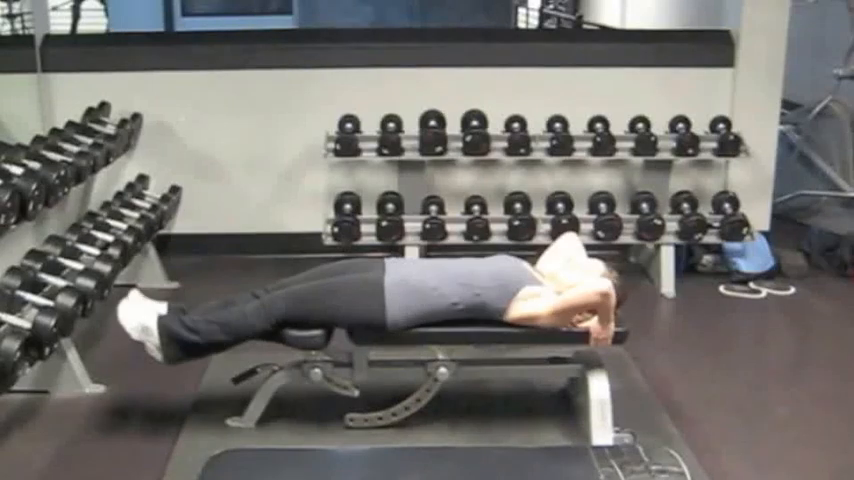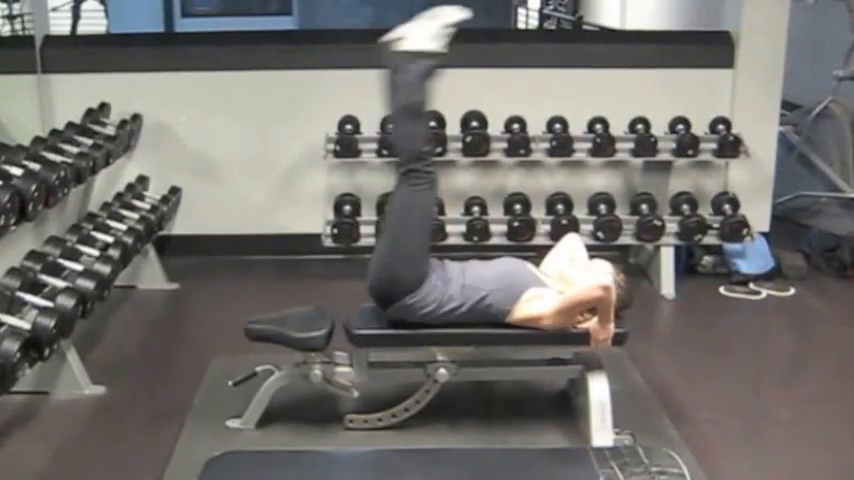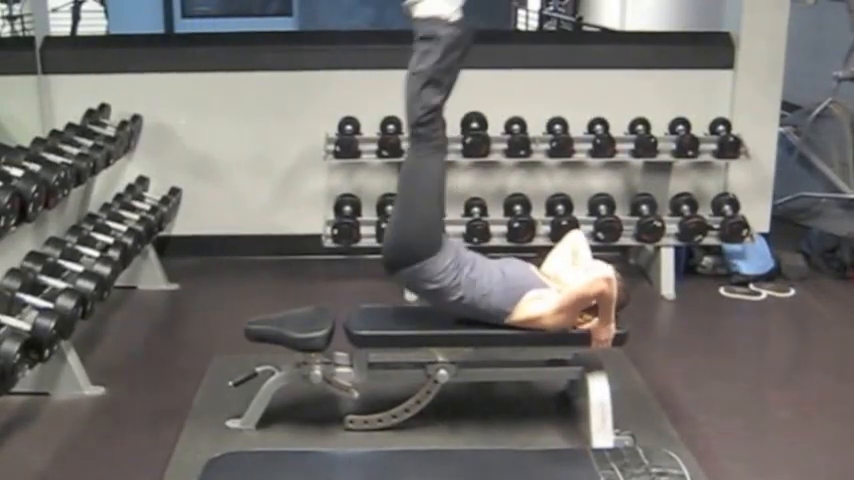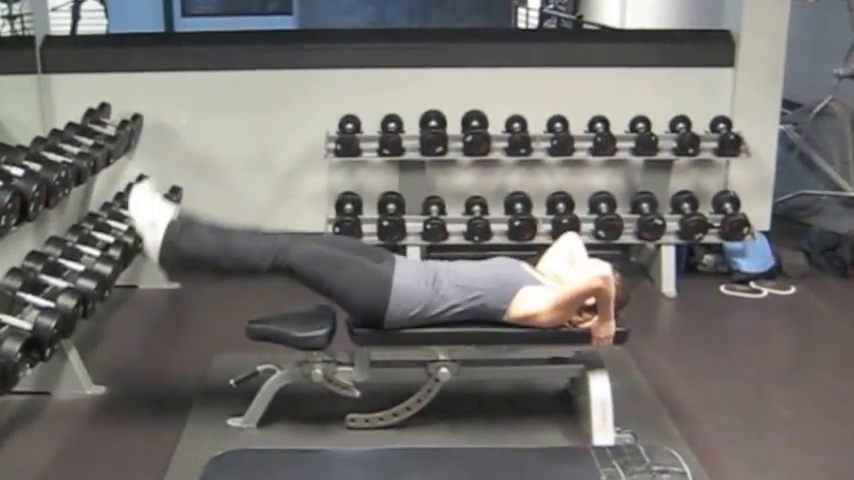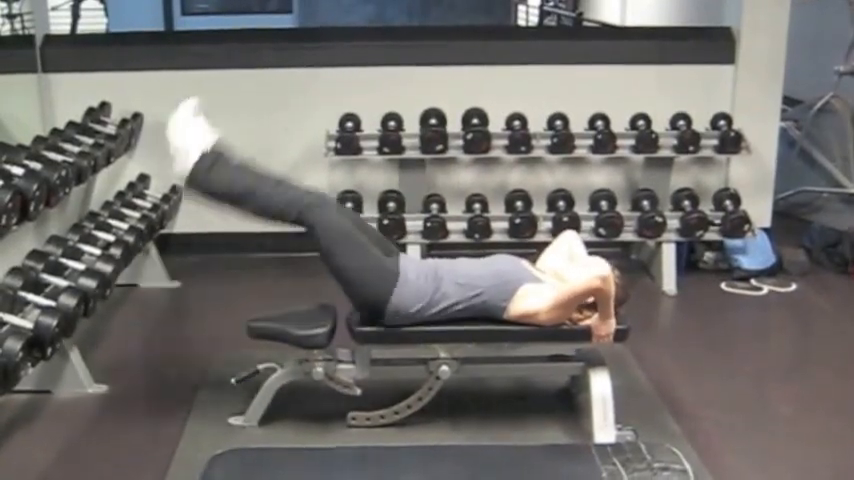
dt=0.7s
person 1, frame 1
left shoulder: (546, 307)
right shoulder: (542, 280)
left elbow: (601, 291)
right elbow: (568, 237)
left wrist: (604, 326)
left hip: (394, 302)
right hip: (398, 273)
left knee: (281, 305)
right knee: (280, 288)
left ankle: (169, 333)
right ankle: (173, 322)
person 1, frame 2
left shoulder: (550, 308)
right shoulder: (555, 284)
left elbow: (598, 286)
right elbow: (571, 236)
left wrist: (604, 324)
left hip: (406, 290)
right hip: (422, 283)
left knee: (418, 171)
left ankle: (414, 51)
right ankle: (412, 56)
person 1, frame 3
left shoulder: (552, 312)
right shoulder: (550, 285)
left elbow: (601, 281)
right elbow: (575, 236)
left hip: (424, 265)
right hip: (433, 263)
left knee: (427, 133)
person 1, frame 4
left shoulder: (546, 308)
right shoulder: (544, 279)
left elbow: (597, 274)
right elbow: (569, 238)
left wrist: (604, 319)
left hip: (393, 300)
right hip: (404, 272)
left knee: (286, 253)
right knee: (309, 243)
left ankle: (171, 239)
right ankle: (175, 235)
person 1, frame 5
left shoulder: (544, 304)
right shoulder: (544, 277)
left elbow: (599, 275)
right elbow: (569, 237)
left wrist: (606, 316)
left hip: (401, 293)
right hip: (410, 273)
left knee: (319, 210)
right knee: (325, 213)
left ankle: (204, 162)
right ankle: (207, 160)
